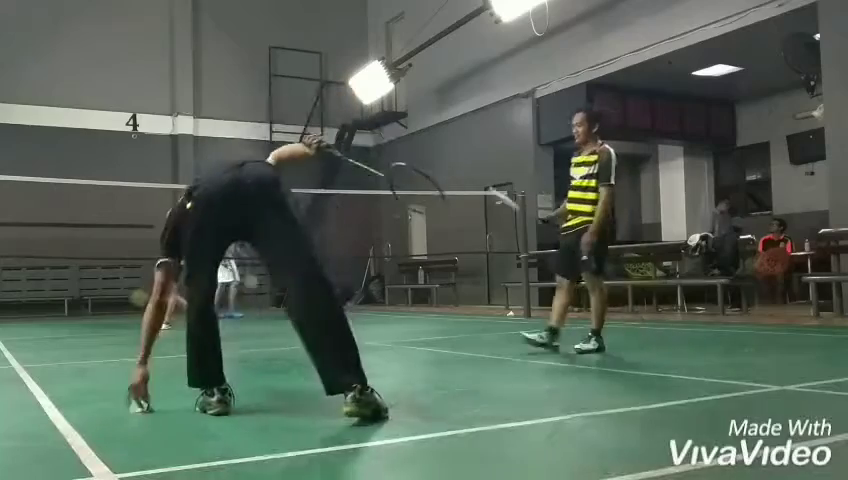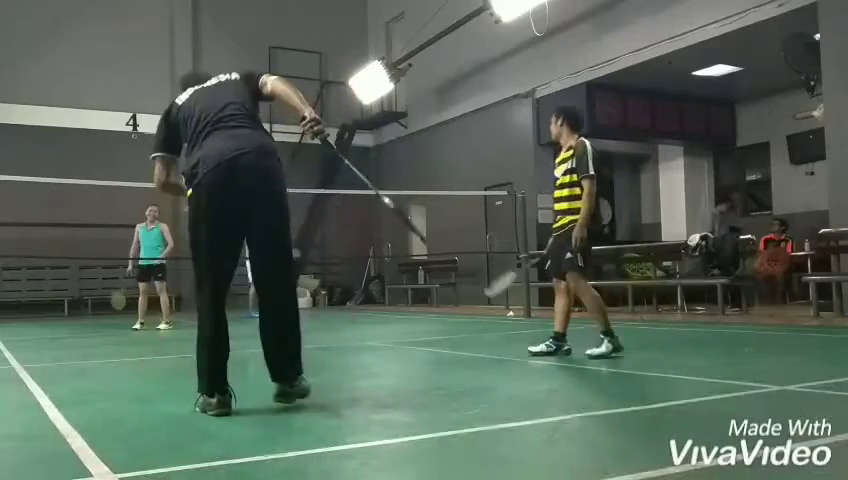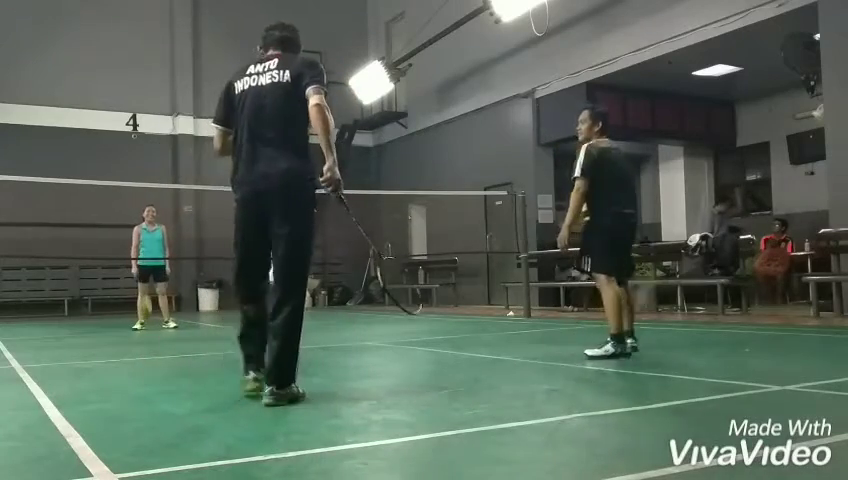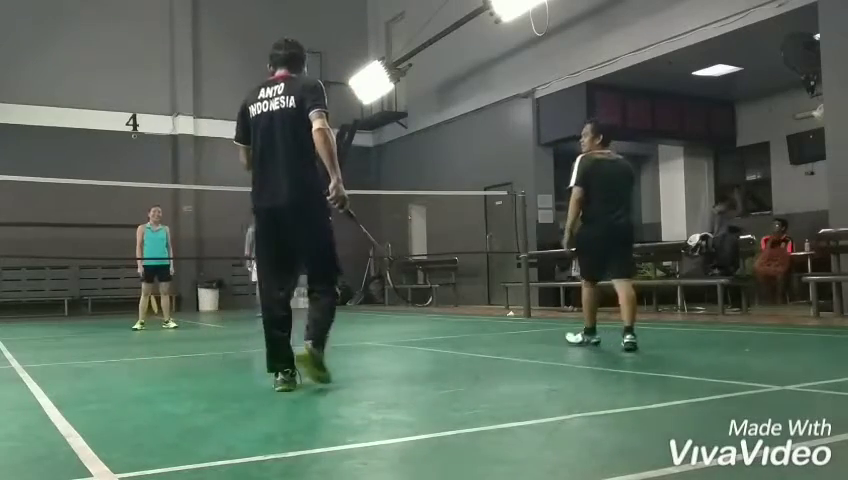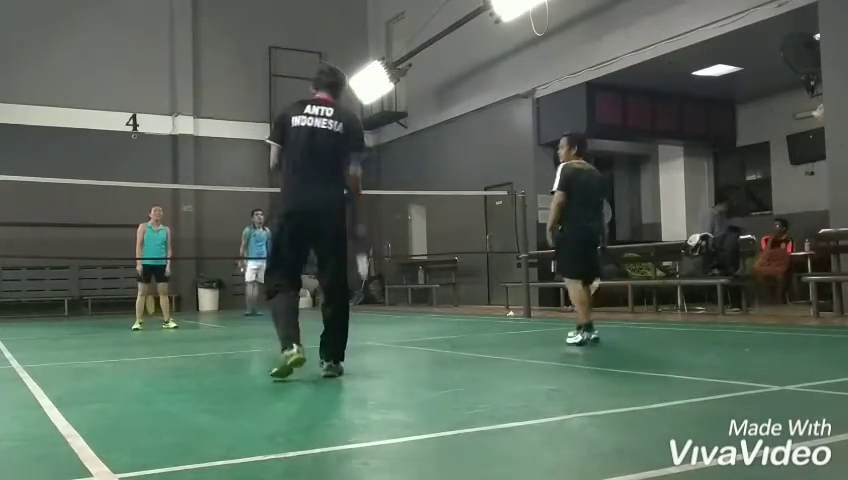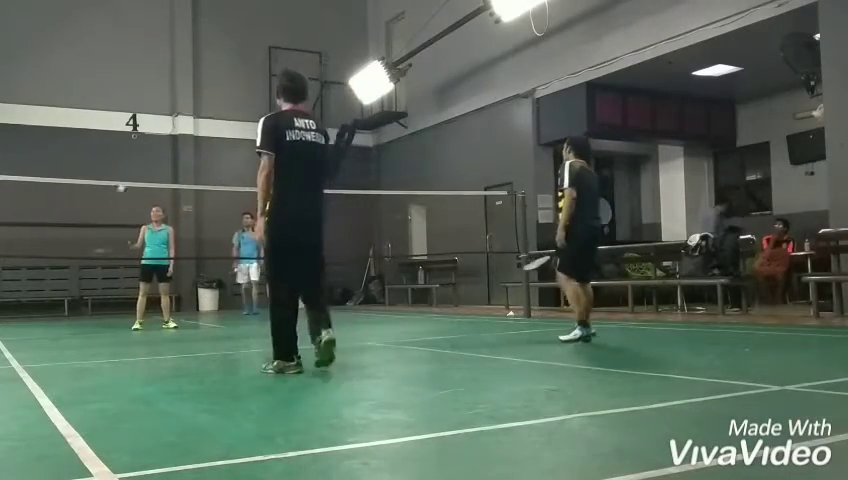
dt=0.7s
person 1, frame 1
left shoulder: (177, 218)
left elbow: (158, 300)
right elbow: (276, 157)
left wrist: (142, 363)
right wrist: (309, 149)
left hip: (207, 198)
right hip: (260, 184)
left knee: (199, 297)
right knee: (308, 285)
left ankle: (213, 391)
right ankle: (355, 388)
person 1, frame 2
left shoulder: (175, 107)
right shoulder: (240, 79)
left elbow: (161, 180)
right elbow: (274, 83)
left wrist: (188, 190)
right wrist: (306, 112)
left hip: (209, 171)
right hip: (259, 161)
left knee: (211, 289)
right knee: (276, 279)
left ankle: (214, 392)
right ankle: (288, 379)
person 1, frame 3
left shoulder: (237, 80)
right shoulder: (305, 67)
left elbow: (220, 145)
right elbow: (316, 106)
right wrist: (331, 160)
left hip: (248, 187)
right hip: (291, 183)
left knee: (249, 283)
right knee: (288, 283)
left ankle: (254, 370)
right ankle: (279, 382)
person 1, frame 4
left shoulder: (251, 100)
right shoulder: (308, 87)
right elbow: (320, 130)
right wrist: (335, 179)
left hip: (265, 203)
right hip: (304, 199)
left knee: (274, 286)
right knee: (323, 278)
left ankle: (282, 369)
right ankle: (312, 346)
person 1, frame 5
left shoulder: (289, 113)
right shoulder: (349, 120)
left elbow: (275, 163)
right elbow: (353, 173)
left hip: (293, 208)
right hip: (331, 210)
left knee: (281, 282)
right knee: (334, 286)
left ankle: (290, 346)
right ankle: (331, 358)
person 1, frame 6
left shoulder: (273, 122)
right shoulder: (320, 130)
left elbow: (266, 171)
left wrist: (262, 215)
left hip: (284, 217)
right hip: (313, 216)
left knee: (282, 287)
right knee: (311, 281)
left ankle: (287, 357)
right ankle: (322, 331)
person 2, frame 1
left shoulder: (605, 154)
right shoulder: (577, 156)
left elbow: (606, 195)
left wrist: (593, 230)
right wrist: (554, 215)
left hip: (592, 229)
right hip: (570, 230)
left knee: (592, 280)
right knee: (563, 282)
left ankle: (596, 337)
right ankle: (552, 334)
person 2, frame 2
left shoulder: (581, 146)
right shoulder: (562, 155)
left elbow: (589, 188)
left wrist: (581, 225)
right wrist: (556, 234)
left hip: (576, 228)
right hip: (562, 229)
left knee: (576, 281)
right knee: (560, 284)
left ankle: (609, 337)
right ankle: (559, 340)
person 2, frame 3
left shoulder: (590, 150)
right shoulder: (622, 154)
left elbow: (580, 189)
left wrist: (566, 226)
right wrist: (637, 228)
left hip: (604, 223)
right hip: (626, 222)
left knee: (604, 278)
right knee: (619, 280)
left ankle: (616, 340)
right ankle: (628, 336)
person 2, frame 4
left shoulder: (584, 161)
right shoulder: (624, 165)
left elbow: (577, 198)
left wrist: (568, 230)
left hip: (593, 230)
right hip: (621, 229)
left knee: (589, 281)
right knee: (623, 280)
left ankle: (590, 333)
right ankle: (629, 333)
person 2, frame 5
left shoulder: (565, 168)
right shoulder: (595, 173)
left elbow: (559, 200)
right elbow: (600, 207)
left wrist: (550, 228)
right wrist: (602, 235)
left hip: (572, 232)
right hip: (592, 232)
left knee: (572, 281)
right knee: (586, 281)
left ankle: (585, 329)
right ankle: (584, 329)
person 2, frame 6
left shoulder: (570, 166)
right shoulder: (591, 173)
left elbow: (570, 197)
left wrist: (561, 228)
left hip: (577, 230)
right hip: (592, 229)
left knee: (564, 276)
right knee: (583, 280)
left ankle: (583, 325)
right ankle: (585, 327)
